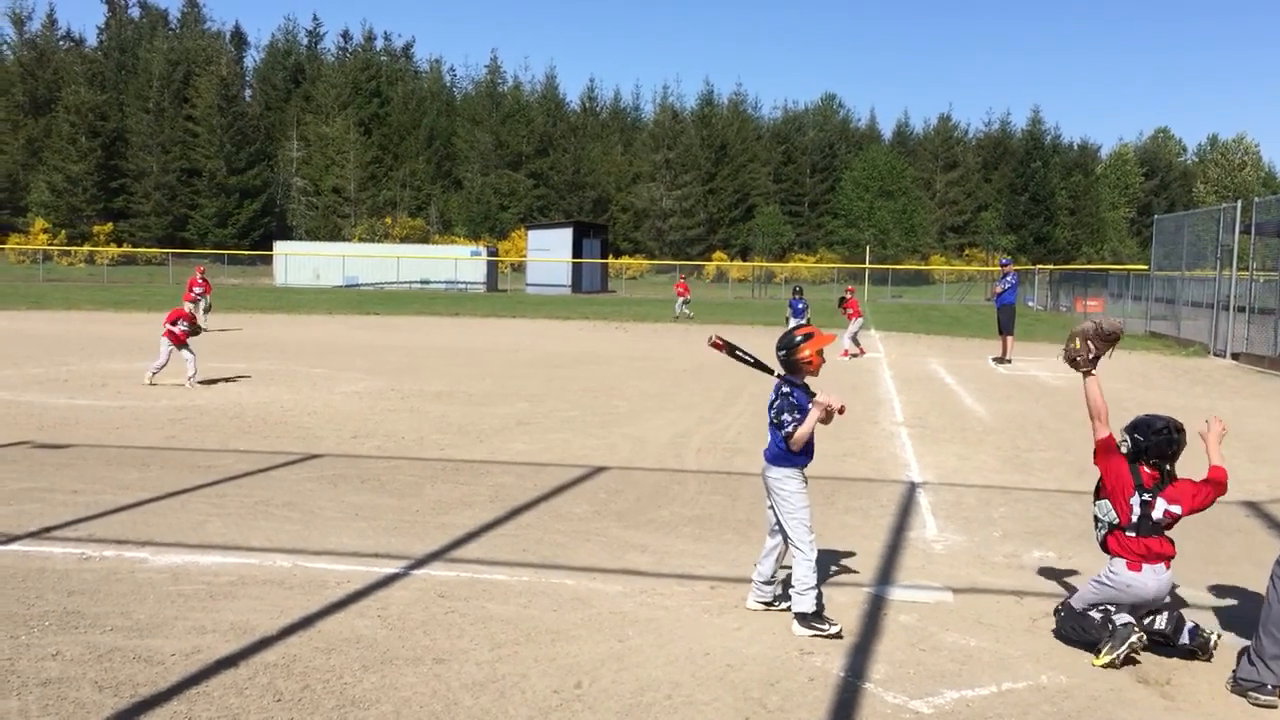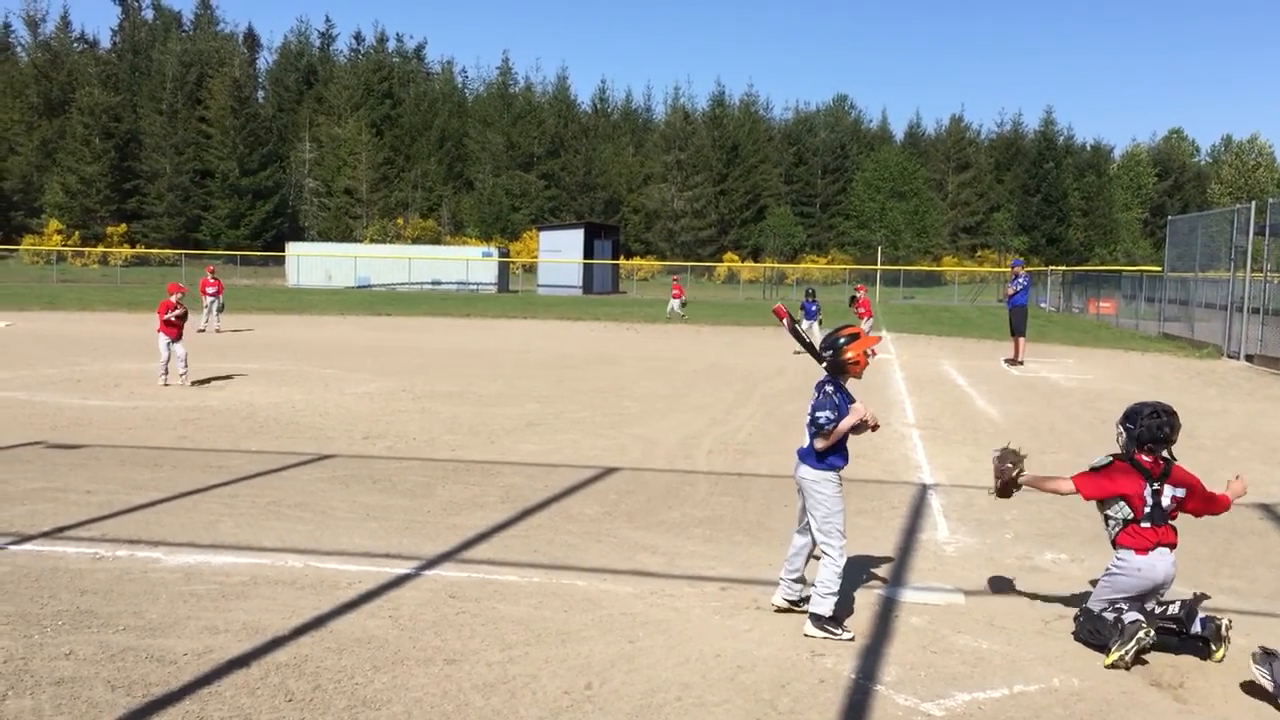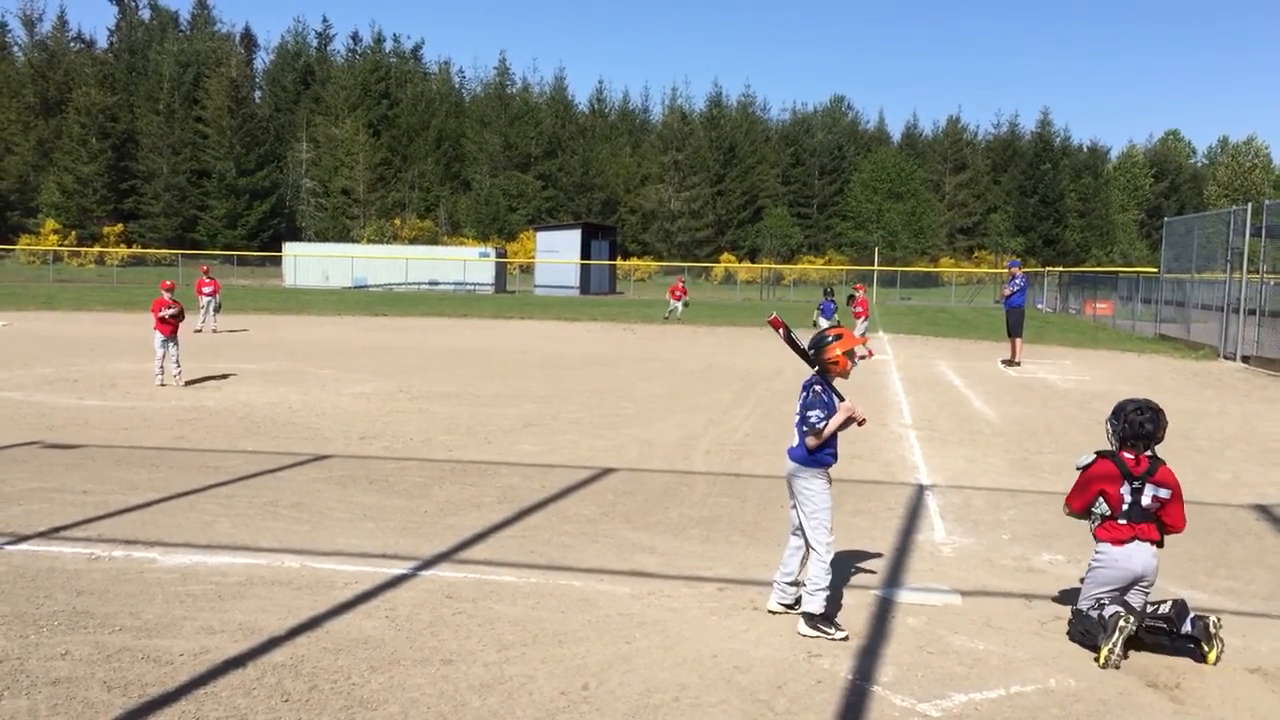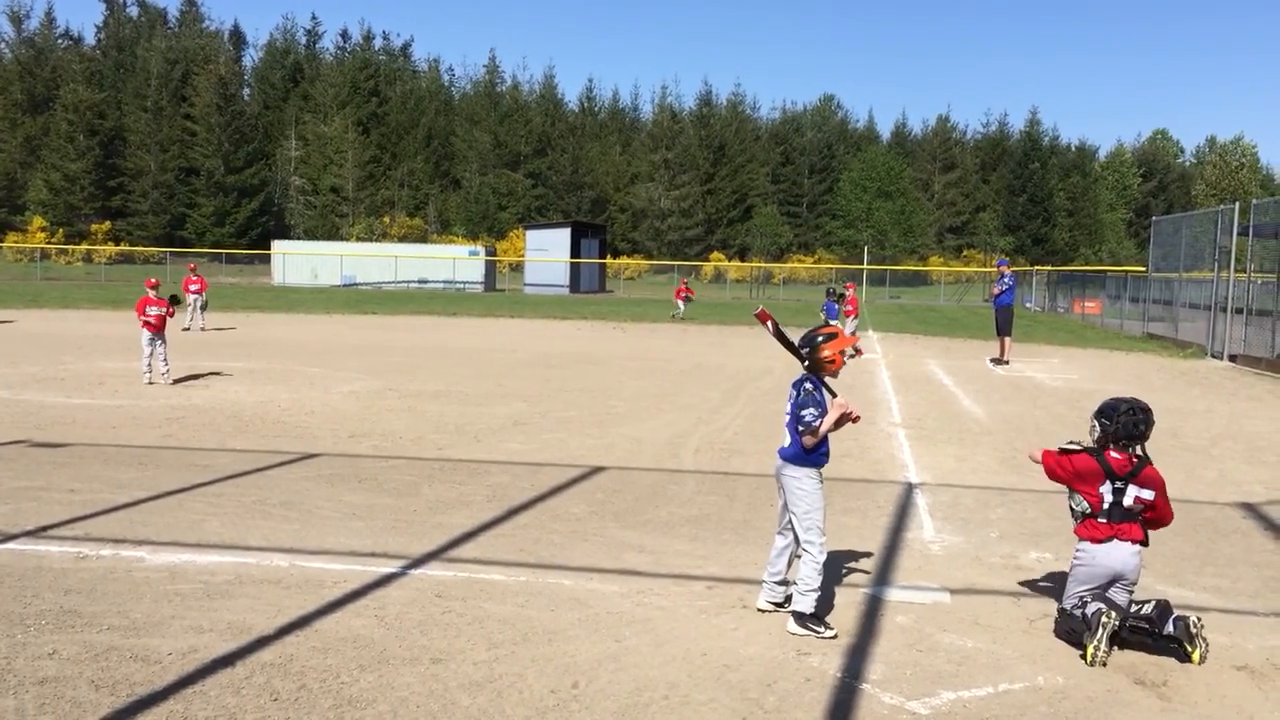
dt=0.5s
person 1, frame 1
left shoulder: (799, 389)
right shoulder: (787, 394)
left elbow: (823, 421)
right elbow: (795, 443)
left wrist: (829, 409)
right wrist: (816, 409)
left hip: (780, 472)
right hip: (786, 475)
left knee: (778, 535)
right knee: (804, 543)
left ankle: (762, 593)
right ankle: (805, 614)
person 1, frame 2
left shoulder: (836, 388)
right shoulder: (830, 393)
left elbow: (849, 430)
right elbow: (821, 442)
left wrist: (864, 422)
right wrist: (852, 417)
left hip: (810, 471)
right hip: (821, 476)
left knee: (805, 534)
right knee: (834, 547)
left ankle: (788, 592)
right ankle: (820, 617)
person 1, frame 3
left shoulder: (817, 386)
right shoulder: (818, 392)
right elbow: (813, 440)
left wrist: (849, 419)
right wrist: (840, 415)
left hip: (802, 469)
right hip: (810, 473)
left knee: (800, 535)
right knee: (821, 544)
left ankle: (783, 596)
right ankle: (813, 615)
person 1, frame 4
left shoulder: (804, 384)
right shoulder: (810, 391)
right elbow: (810, 439)
left wrist: (842, 418)
right wrist: (834, 412)
left hip: (790, 468)
right hip: (802, 473)
left knee: (787, 534)
right knee: (813, 544)
left ankle: (772, 594)
right ankle: (802, 614)
person 2, frame 1
left shoulder: (1119, 471)
right shoulder: (1179, 490)
left elbow: (1100, 421)
right elbow: (1217, 485)
left wrist: (1089, 372)
right wrist: (1212, 442)
left hip: (1125, 576)
right hip: (1161, 580)
left knee: (1067, 617)
right knee: (1131, 612)
left ankle: (1118, 630)
right ankle: (1189, 633)
person 2, frame 2
left shoulder: (1117, 470)
right shoulder: (1177, 475)
left elbow: (1065, 486)
right elbow: (1215, 504)
left wrist: (1025, 479)
right wrist: (1233, 493)
left hip: (1133, 562)
right hip: (1167, 563)
left knee: (1088, 622)
right knee: (1142, 610)
left ankle: (1128, 628)
right ankle: (1199, 622)
person 2, frame 3
left shoulder: (1100, 467)
right shoulder: (1164, 475)
left elbow: (1071, 508)
right elbow: (1176, 525)
left hip: (1112, 554)
right hip: (1148, 556)
left knee: (1083, 621)
right knee: (1130, 615)
left ankle: (1112, 619)
right ankle: (1192, 625)
person 2, frame 4
left shoulder: (1083, 462)
right shoulder: (1150, 475)
left elbow: (1035, 455)
right elbow: (1163, 519)
left wrist: (1066, 453)
left hip: (1094, 553)
right hip: (1131, 554)
left knee: (1070, 618)
right knee: (1115, 613)
left ankle: (1094, 615)
right ankle: (1173, 623)
